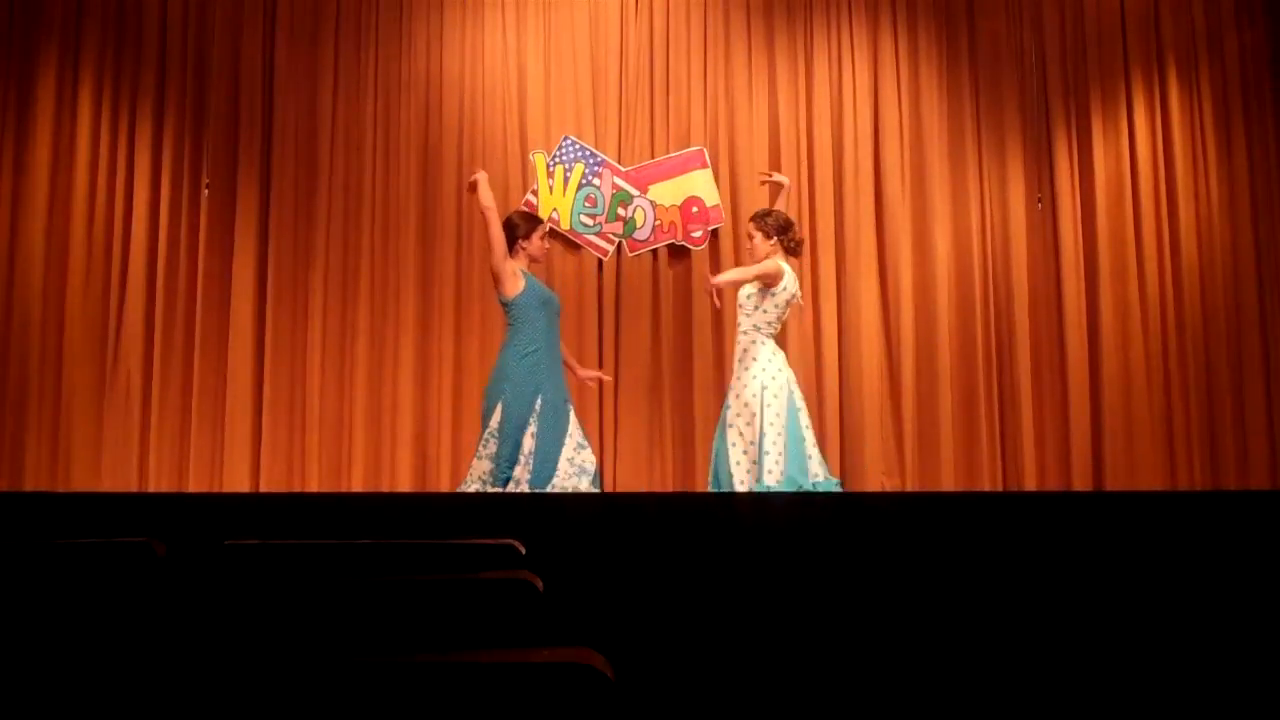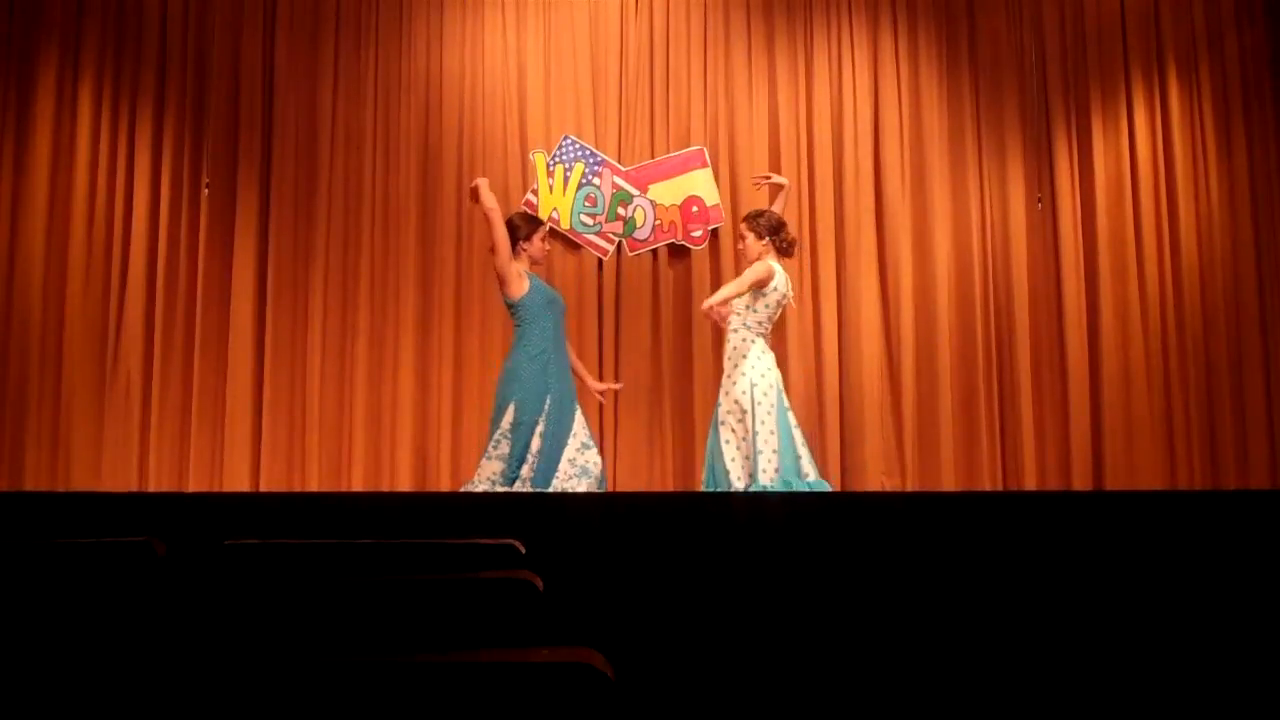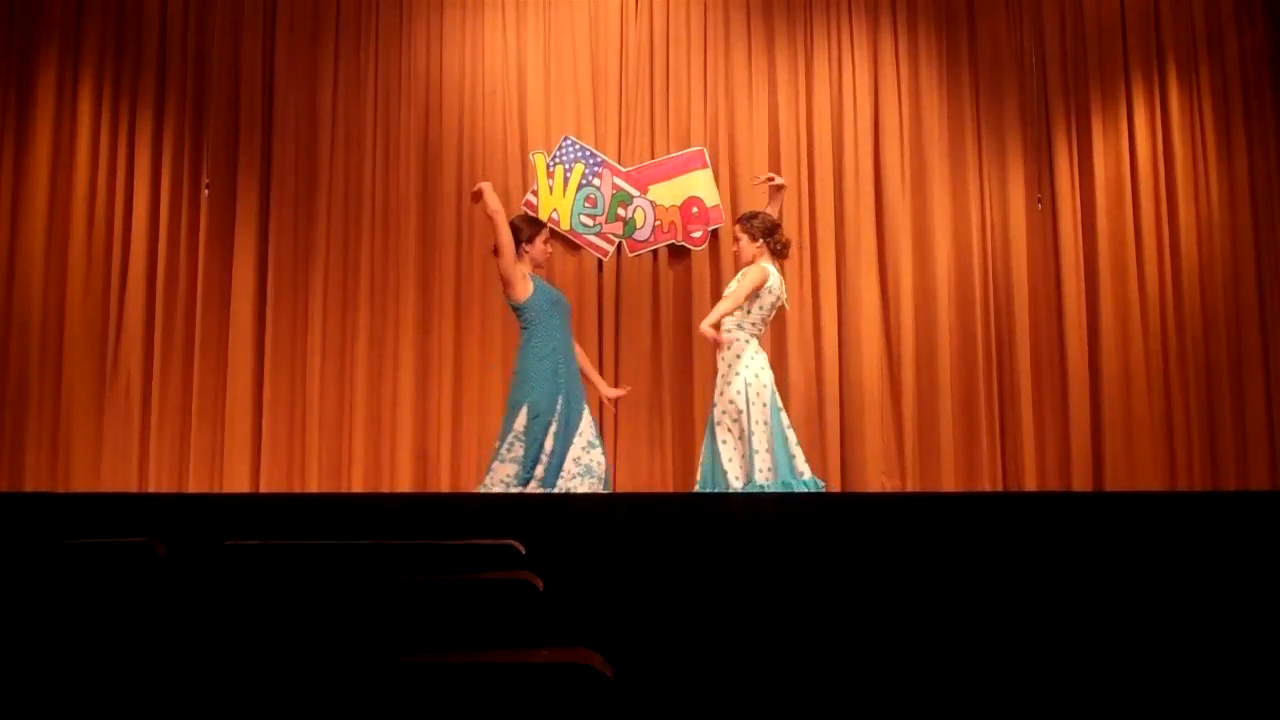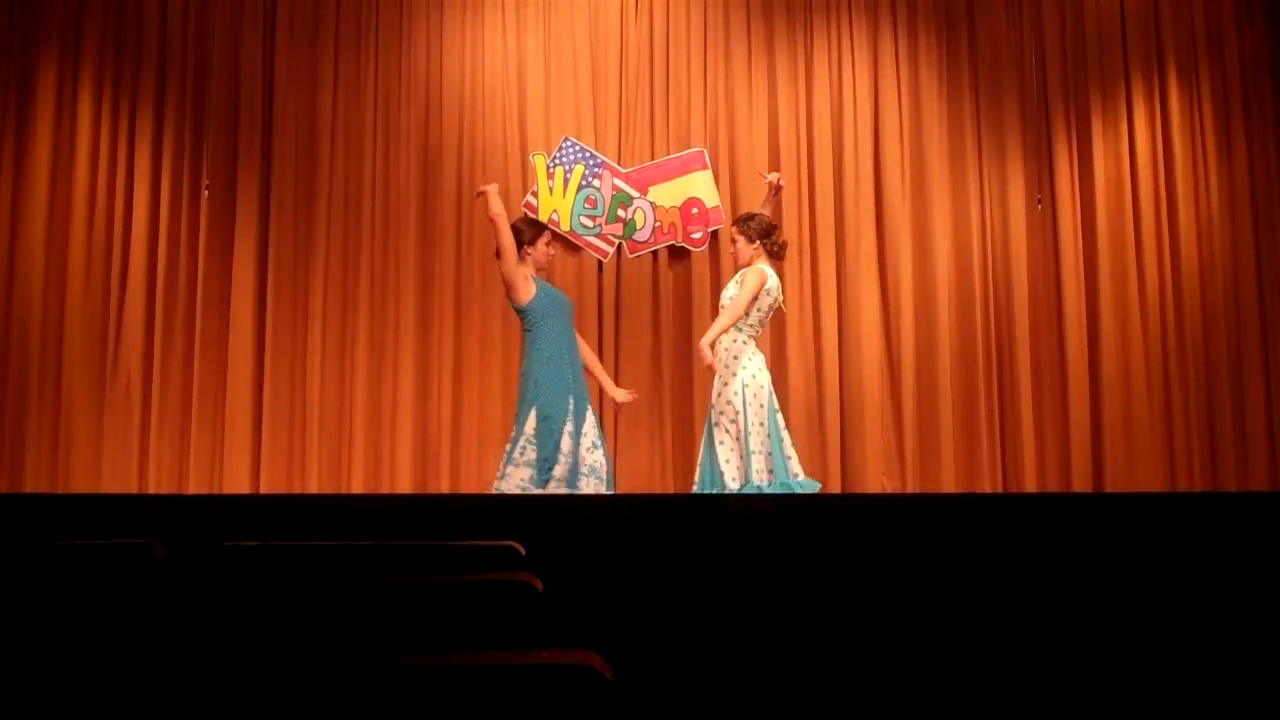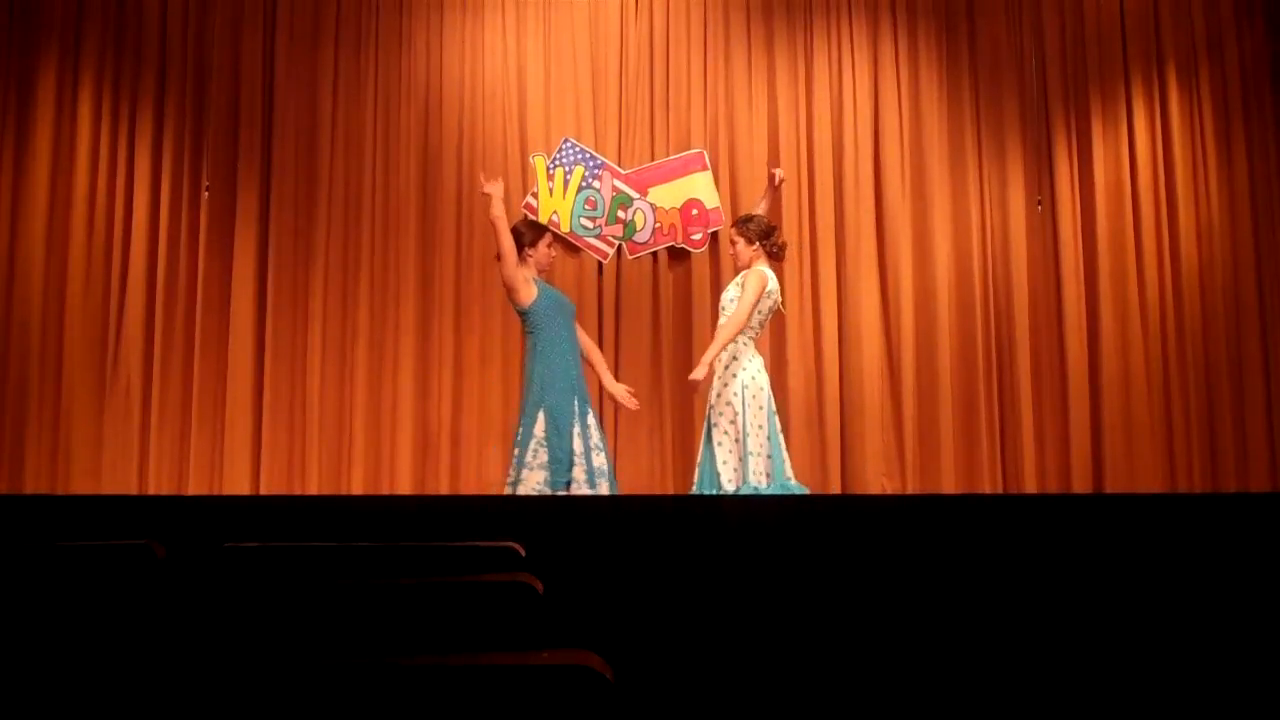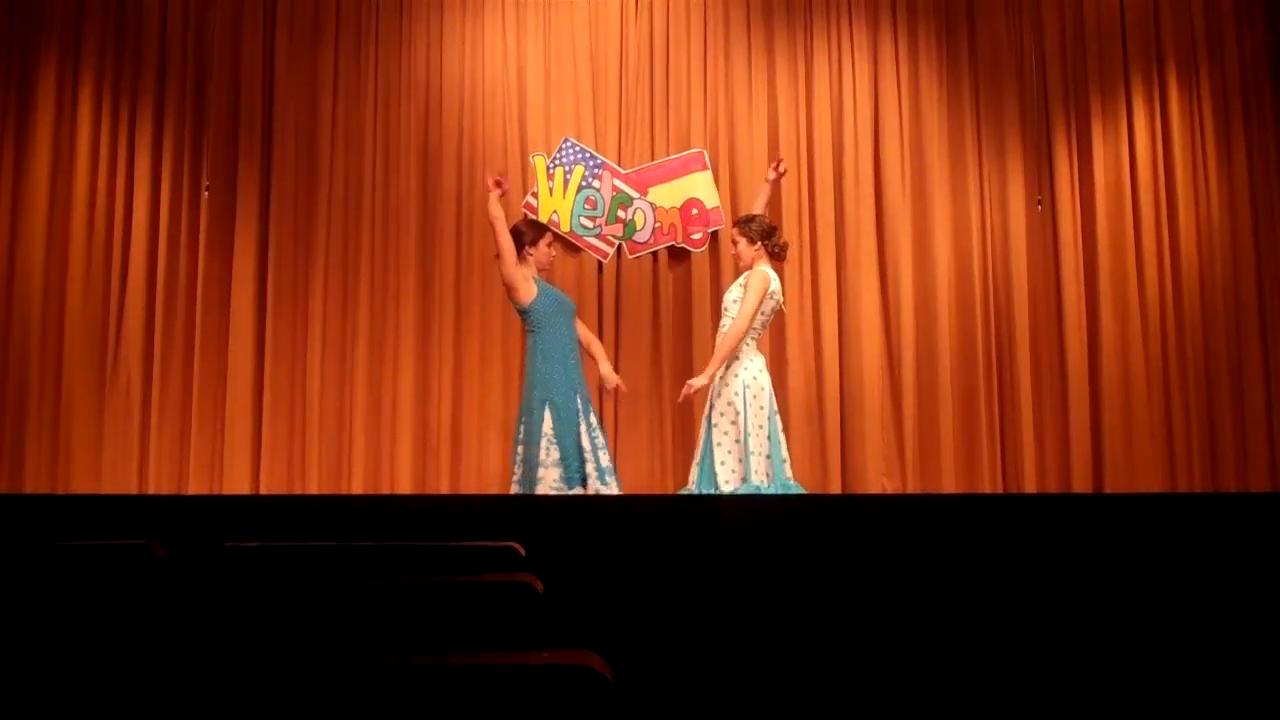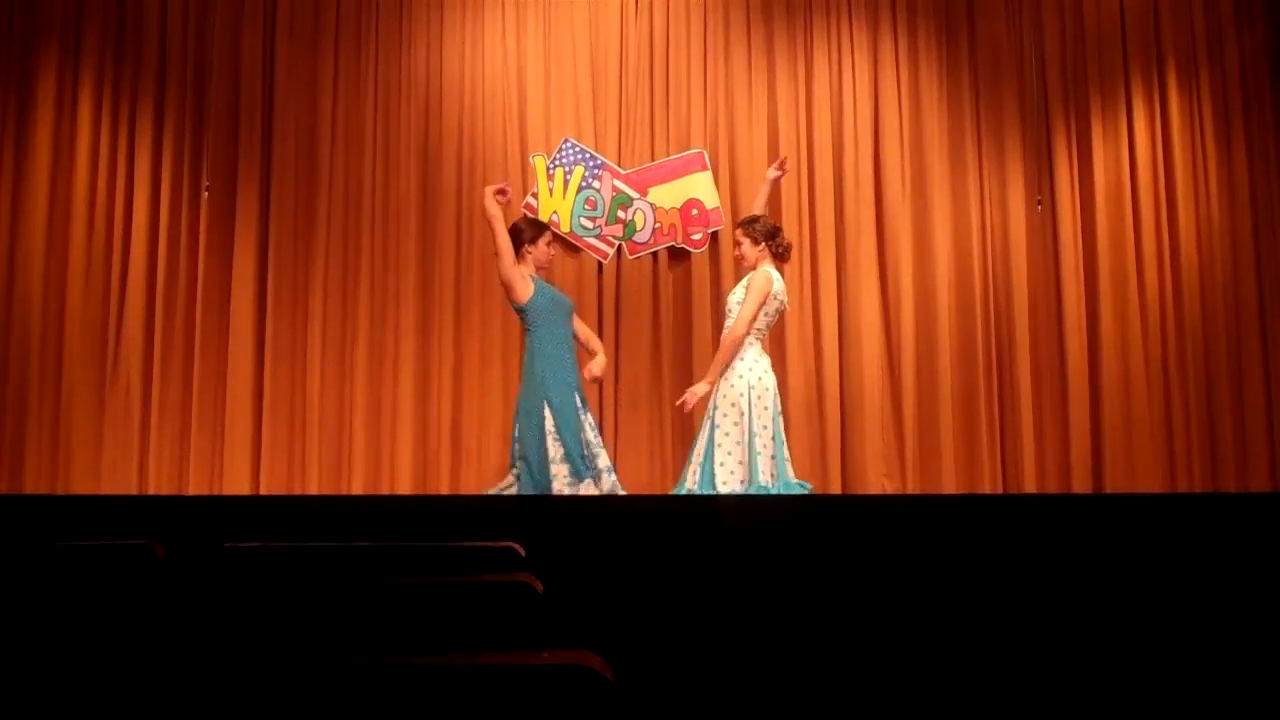
dt=0.1s
person 1, frame 1
left shoulder: (775, 269)
right shoulder: (779, 271)
left elbow: (751, 270)
right elbow: (776, 222)
left wrist: (723, 279)
right wrist: (784, 189)
left hip: (760, 370)
right hip: (759, 369)
left knee: (765, 461)
right knee: (755, 460)
person 1, frame 2
left shoulder: (765, 270)
right shoulder: (772, 271)
left elbow: (742, 282)
right elbow: (768, 224)
left wrist: (716, 300)
right wrist: (783, 190)
left hip: (750, 369)
right hip: (749, 368)
left knee: (757, 459)
right knee: (749, 458)
person 1, frame 3
left shoulder: (759, 271)
right shoulder: (767, 271)
left elbow: (737, 296)
right elbow: (765, 225)
left wrist: (710, 320)
right wrist: (777, 193)
left hip: (743, 371)
right hip: (744, 368)
left knee: (753, 460)
right knee: (745, 460)
person 1, frame 4
left shoulder: (757, 274)
right shoulder: (764, 272)
left elbow: (738, 307)
right elbow: (761, 226)
left wrist: (708, 338)
right wrist: (773, 194)
left hip: (740, 372)
right hip: (741, 370)
left knee: (748, 459)
right knee: (743, 458)
person 1, frame 5
left shoulder: (757, 276)
right shoulder: (760, 274)
left elbow: (737, 321)
right elbow: (755, 227)
left wrist: (706, 360)
right wrist: (769, 192)
left hip: (738, 374)
right hip: (740, 372)
left knee: (745, 463)
right knee: (741, 462)
person 1, frame 6
left shoulder: (760, 276)
right shoulder: (761, 275)
left elbow: (740, 327)
right elbow: (754, 225)
left wrist: (707, 374)
right wrist: (769, 185)
left hip: (740, 375)
right hip: (740, 373)
left knee: (740, 461)
right knee: (737, 459)
person 1, frame 7
left shoulder: (763, 277)
right shoulder: (766, 275)
left elbow: (738, 333)
right elbow: (755, 224)
left wrist: (707, 382)
right wrist: (768, 183)
left hip: (742, 374)
right hip: (744, 373)
left knee: (740, 461)
right knee: (746, 461)
person 2, frame 1
left shoulder: (533, 284)
right shoulder: (506, 274)
right elbow: (489, 210)
left wrist: (577, 369)
right wrist: (482, 182)
left hip: (546, 388)
right hip: (518, 384)
left knee: (567, 467)
right knee: (511, 465)
person 2, frame 2
left shoulder: (536, 286)
right shoulder: (511, 276)
right elbow: (492, 212)
left wrist: (588, 380)
right wrist: (483, 188)
left hip: (554, 388)
right hip: (528, 385)
left knee: (571, 468)
right knee: (522, 467)
person 2, frame 3
left shoulder: (542, 289)
right shoulder: (516, 278)
left elbow: (566, 341)
right elbow: (496, 215)
left wrist: (601, 385)
right wrist: (487, 191)
left hip: (564, 390)
right hip: (537, 386)
left knee: (578, 470)
right knee: (528, 467)
person 2, frame 4
left shoulder: (545, 291)
right shoulder: (519, 282)
left elbow: (574, 342)
right elbow: (498, 218)
left wrist: (610, 388)
right wrist: (491, 193)
left hip: (569, 391)
right hip: (545, 389)
left knee: (582, 469)
right knee: (541, 467)
person 2, frame 5
left shoulder: (547, 292)
right shoulder: (518, 282)
left elbow: (580, 339)
right elbow: (499, 222)
left wrist: (610, 383)
right wrist: (495, 195)
left hip: (571, 392)
right hip: (548, 391)
left knee: (580, 472)
right knee: (546, 474)
person 2, frame 6
left shoulder: (547, 292)
right shoulder: (518, 282)
left elbow: (582, 333)
right elbow: (497, 221)
left wrist: (605, 367)
right wrist: (494, 195)
left hip: (571, 391)
right hip: (548, 390)
left knee: (582, 468)
right knee: (553, 471)
person 2, frame 7
left shoulder: (546, 290)
right shoulder: (516, 280)
left elbow: (583, 332)
right elbow: (494, 218)
left wrist: (599, 356)
right wrist: (491, 196)
left hip: (565, 389)
right hip: (545, 389)
left knee: (577, 468)
right knee: (559, 471)
